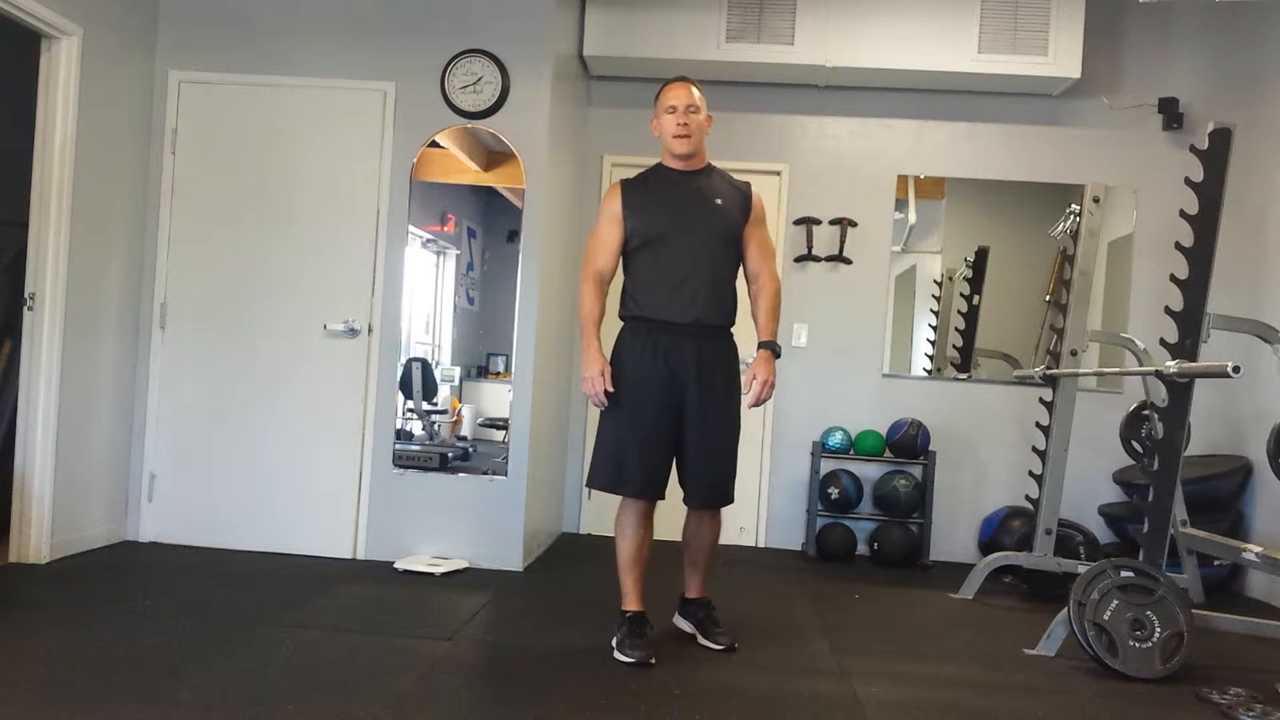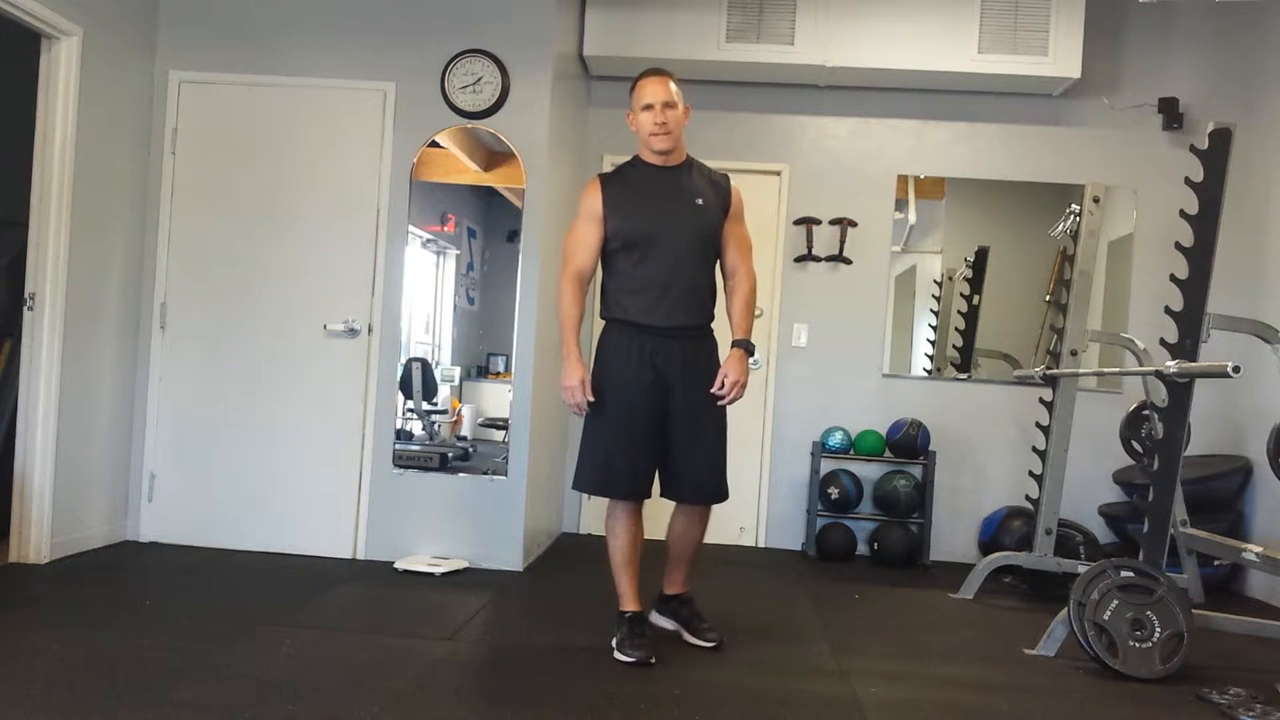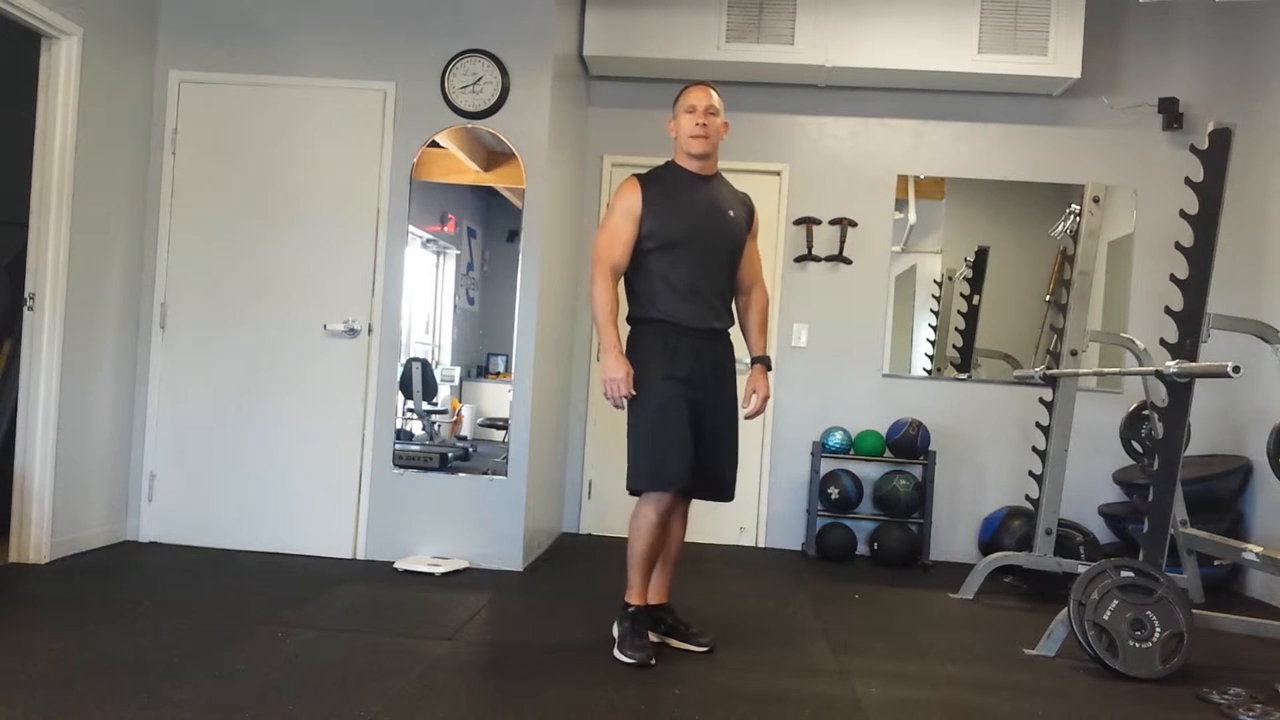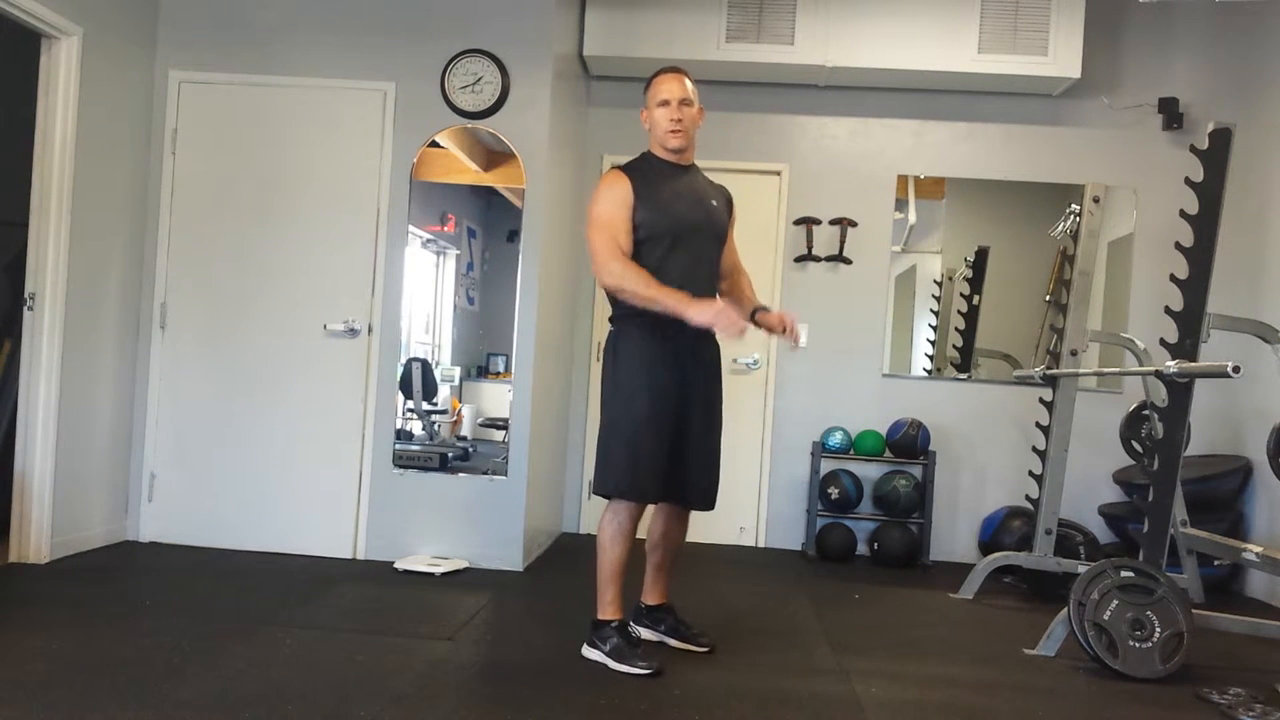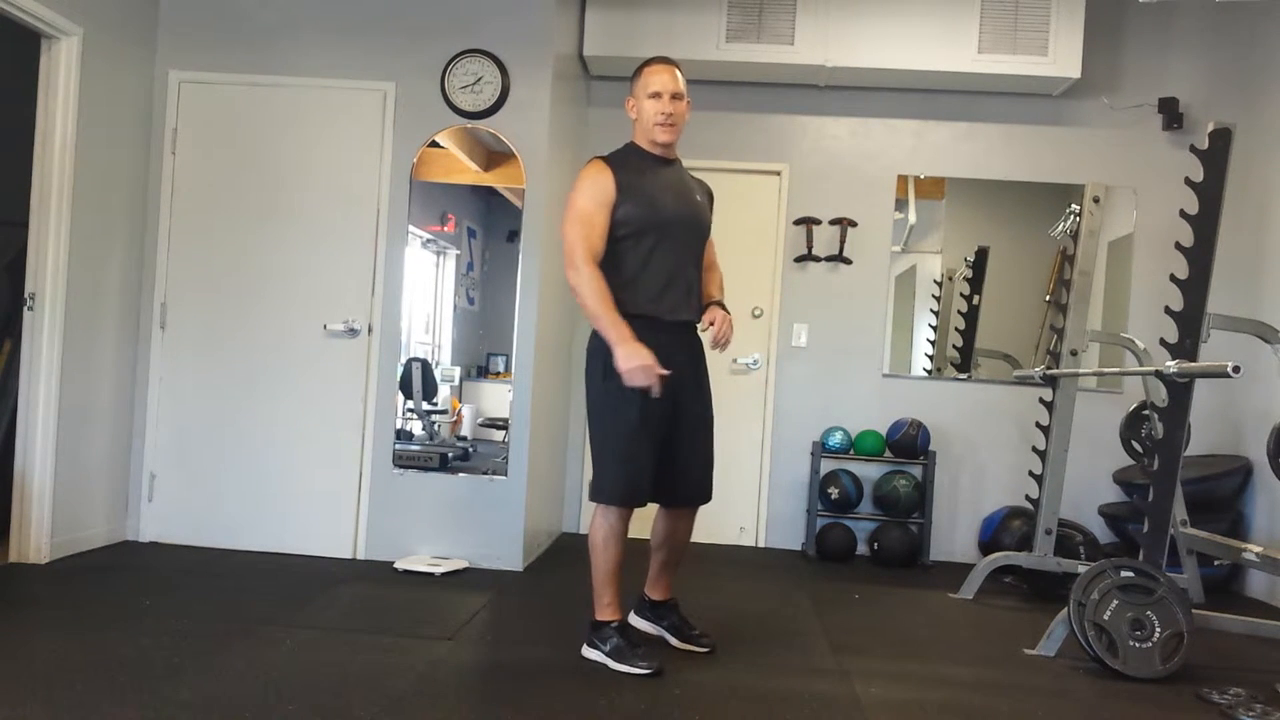
dt=1s
person 1, frame 1
left shoulder: (741, 197)
right shoulder: (626, 194)
left elbow: (763, 276)
right elbow: (596, 274)
left wrist: (767, 348)
right wrist: (591, 349)
left hip: (713, 354)
right hip: (643, 350)
left knee: (709, 493)
right knee: (637, 491)
left ankle: (694, 602)
right ankle: (632, 616)
person 1, frame 2
left shoulder: (719, 190)
right shoulder: (605, 191)
left elbow: (740, 273)
right elbow: (575, 275)
left wrist: (739, 347)
right wrist: (571, 356)
left hip: (695, 352)
right hip: (627, 351)
left knee: (699, 489)
right knee: (625, 492)
left ankle: (674, 597)
right ankle: (630, 615)
person 1, frame 3
left shoulder: (740, 207)
right shoulder: (639, 191)
left elbow: (751, 290)
right elbow: (605, 271)
left wrist: (759, 362)
right wrist: (611, 350)
left hip: (715, 356)
right hip: (657, 349)
left knee: (683, 489)
right knee: (663, 484)
left ankle: (659, 608)
right ankle: (632, 609)
person 1, frame 4
left shoulder: (717, 196)
right shoulder: (622, 183)
left elbow: (729, 271)
right elbow: (611, 267)
left wrist: (757, 311)
right wrist: (691, 306)
left hip: (700, 354)
right hip: (644, 346)
left knee: (681, 491)
right knee: (629, 491)
left ankle: (653, 610)
right ankle: (606, 627)
person 1, frame 5
left shoulder: (698, 190)
right shoulder: (604, 176)
right elbow: (580, 266)
left wrist: (716, 305)
right wrist: (623, 344)
left hip: (684, 349)
right hip: (627, 352)
left knee: (687, 491)
right knee: (620, 493)
left ankle: (657, 604)
right ankle: (605, 628)
